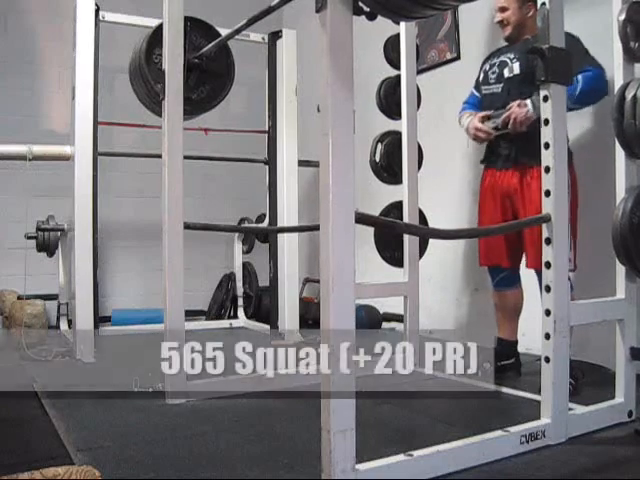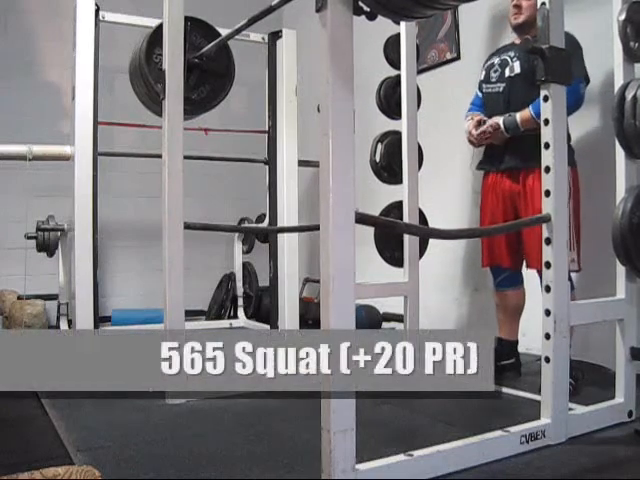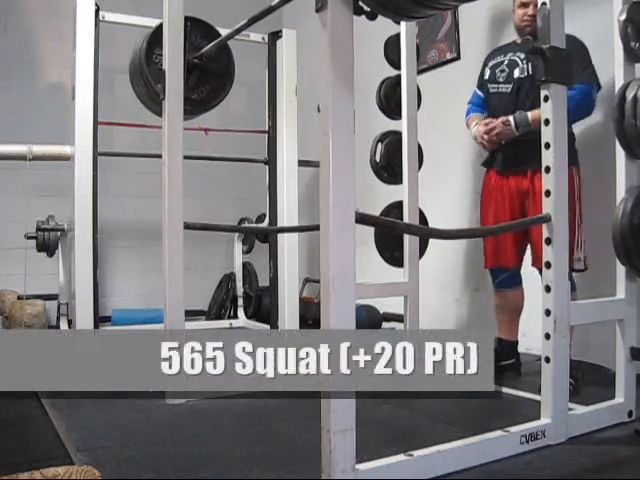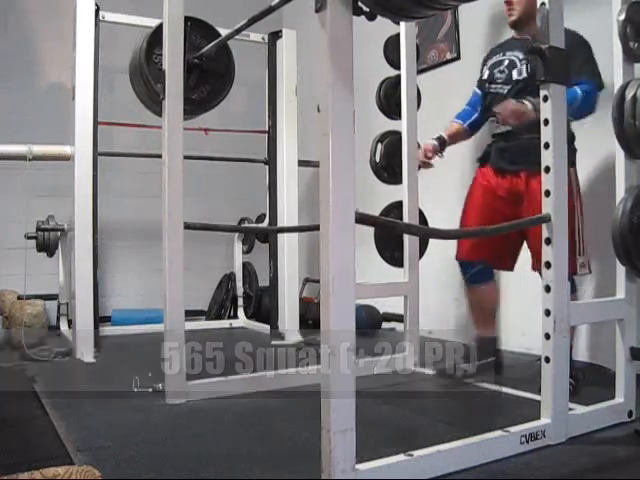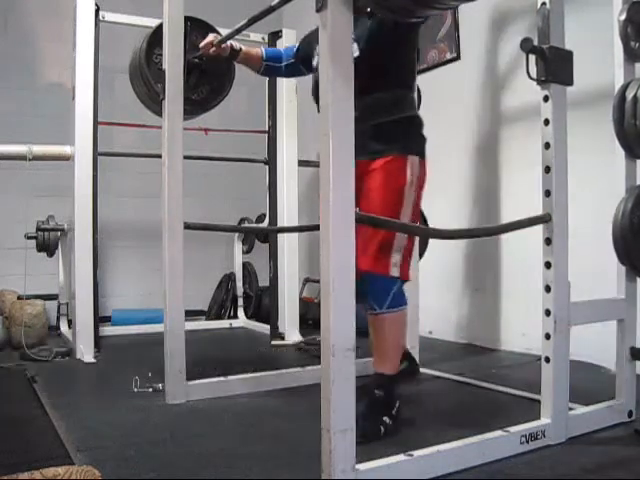
dt=1s
person 1, frame 1
left shoulder: (557, 44)
right shoulder: (493, 59)
left elbow: (595, 82)
right elbow: (470, 103)
left wrist: (536, 105)
right wrist: (468, 121)
left hip: (540, 168)
right hip: (496, 169)
left knee: (548, 266)
right knee: (499, 263)
right ankle: (506, 352)
person 1, frame 2
left shoulder: (559, 43)
right shoulder: (497, 56)
left elbow: (569, 93)
right elbow: (480, 101)
left wrist: (507, 124)
right wrist: (472, 123)
left hip: (543, 168)
right hip: (498, 170)
right knee: (501, 264)
right ankle: (506, 352)
person 1, frame 3
left shoulder: (567, 47)
right shoulder: (496, 56)
left elbow: (582, 98)
right elbow: (475, 104)
left wrist: (518, 123)
right wrist: (478, 126)
right hip: (501, 171)
right knee: (501, 264)
right ankle: (507, 353)
person 1, frame 4
left shoulder: (565, 43)
right shoulder: (496, 53)
left elbow: (587, 95)
right elbow: (476, 108)
left wrist: (534, 108)
right wrist: (441, 141)
left hip: (545, 169)
right hip: (496, 166)
right knee: (472, 255)
left ankle: (564, 363)
right ankle: (486, 349)
person 1, frame 5
left shoulder: (389, 19)
right shoulder: (320, 34)
right elbow: (283, 60)
right wrist: (232, 49)
left hip: (391, 155)
left knee: (379, 269)
left ankle: (384, 396)
right ankle: (398, 355)
